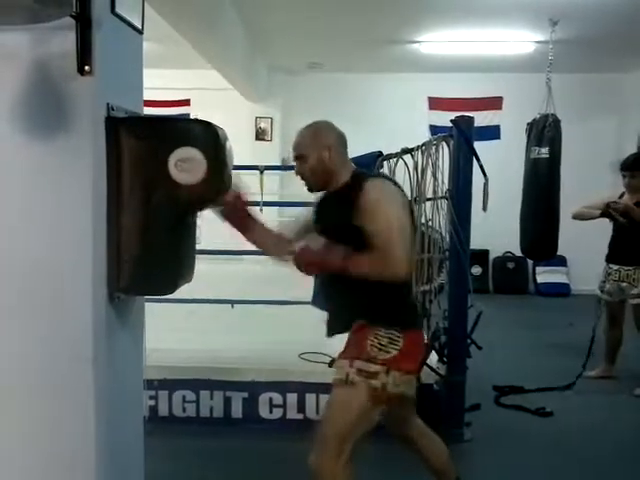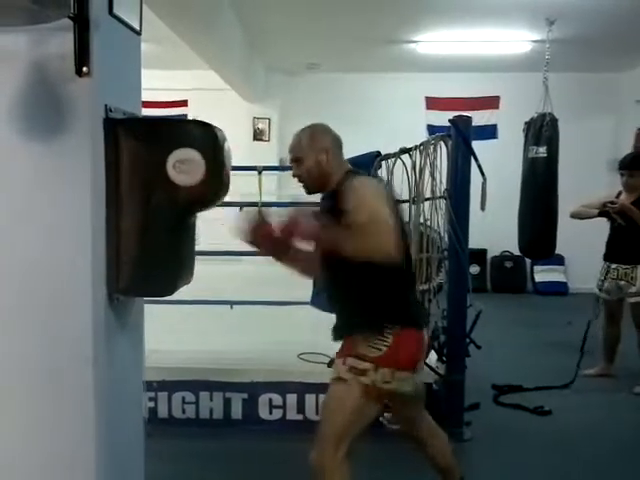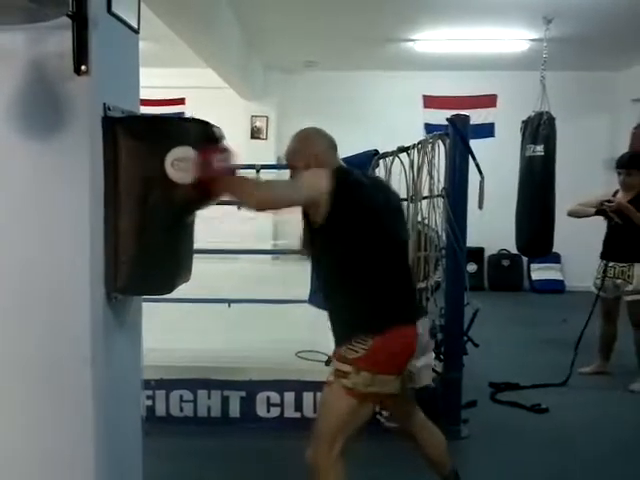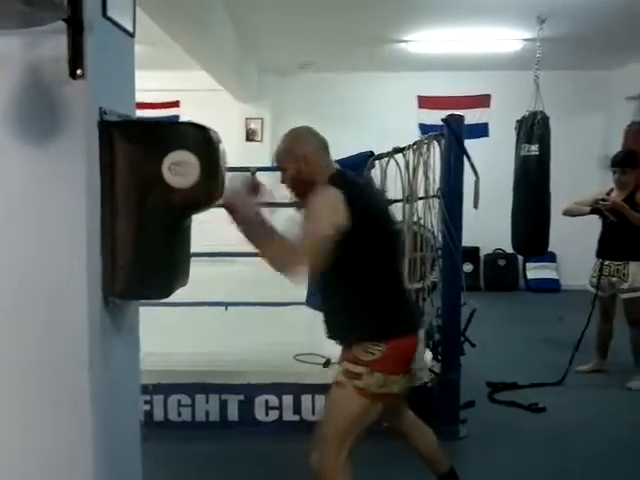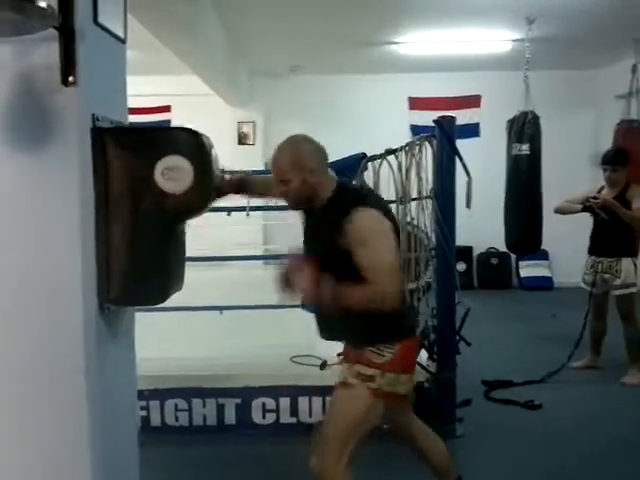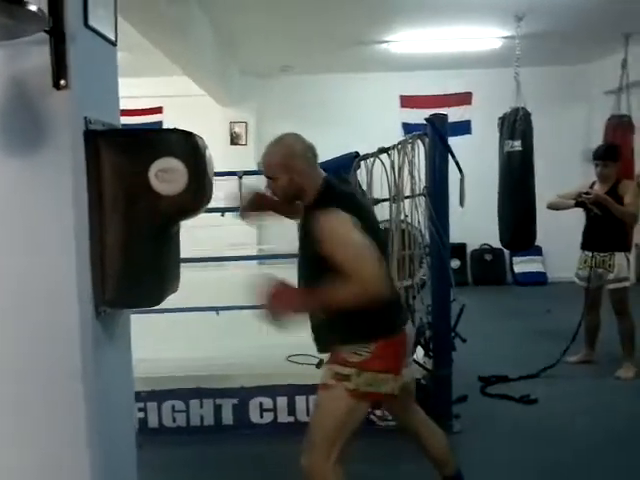
dt=0.1s
person 1, frame 1
left shoulder: (376, 191)
right shoulder: (329, 204)
left elbow: (398, 265)
right elbow: (286, 250)
left wrist: (334, 258)
right wrist: (239, 214)
left hip: (384, 337)
right hip: (397, 333)
right knee: (406, 424)
person 1, frame 2
left shoulder: (361, 190)
right shoulder: (335, 201)
left elbow: (384, 247)
right elbow: (320, 267)
left wrist: (319, 231)
right wrist: (275, 243)
left hip: (383, 337)
right hip: (399, 331)
right knee: (416, 422)
person 1, frame 3
left shoulder: (322, 181)
right shoulder: (377, 189)
left elbow: (260, 197)
left wrist: (214, 172)
left hip: (371, 338)
right hip: (403, 326)
right knee: (410, 416)
person 1, frame 4
left shoulder: (329, 198)
right shoulder: (355, 190)
left elbow: (292, 261)
left wrist: (247, 216)
left hip: (378, 342)
right hip: (398, 331)
right knee: (398, 416)
person 1, frame 5
left shoulder: (363, 214)
right shoulder: (322, 194)
left elbow: (388, 293)
right elbow: (272, 189)
left wrist: (320, 287)
right wrist: (230, 183)
left hip: (379, 345)
right hip: (391, 337)
right knee: (404, 420)
person 1, frame 6
left shoulder: (329, 218)
right shoulder: (324, 194)
left elbow: (371, 284)
right elbow: (295, 209)
left wrist: (302, 300)
right wrist: (265, 202)
left hip: (366, 346)
right hip: (390, 333)
right knee: (409, 414)
person 2, frame 1
right shoulder: (615, 198)
right elbow: (577, 213)
right wrist: (603, 213)
right hip: (613, 267)
right knee: (613, 319)
right ankle: (607, 367)
person 2, frame 2
right shoulder: (612, 197)
right elbow: (575, 212)
right wrist: (601, 212)
right hip: (611, 265)
right knee: (611, 317)
right ankle: (606, 365)
person 2, frame 3
right shoulder: (609, 196)
right elbow: (572, 211)
right wrist: (598, 211)
right hip: (608, 263)
right knee: (608, 316)
right ankle: (602, 362)
person 2, frame 4
right shoulder: (604, 194)
right elbow: (567, 210)
right wrist: (594, 209)
right hip: (604, 261)
right knee: (604, 314)
right ankle: (599, 361)
person 2, frame 5
right shoulder: (595, 191)
right elbow: (559, 208)
left wrist: (613, 205)
right wrist: (584, 207)
right hip: (596, 258)
right knee: (597, 310)
right ankle: (593, 357)
person 2, frame 6
right shoulder: (586, 187)
right elbow: (552, 203)
left wrist: (605, 200)
right wrist: (577, 202)
left hip: (614, 255)
right hip: (589, 253)
left knee: (621, 308)
right knee: (590, 305)
right ankle: (588, 351)
